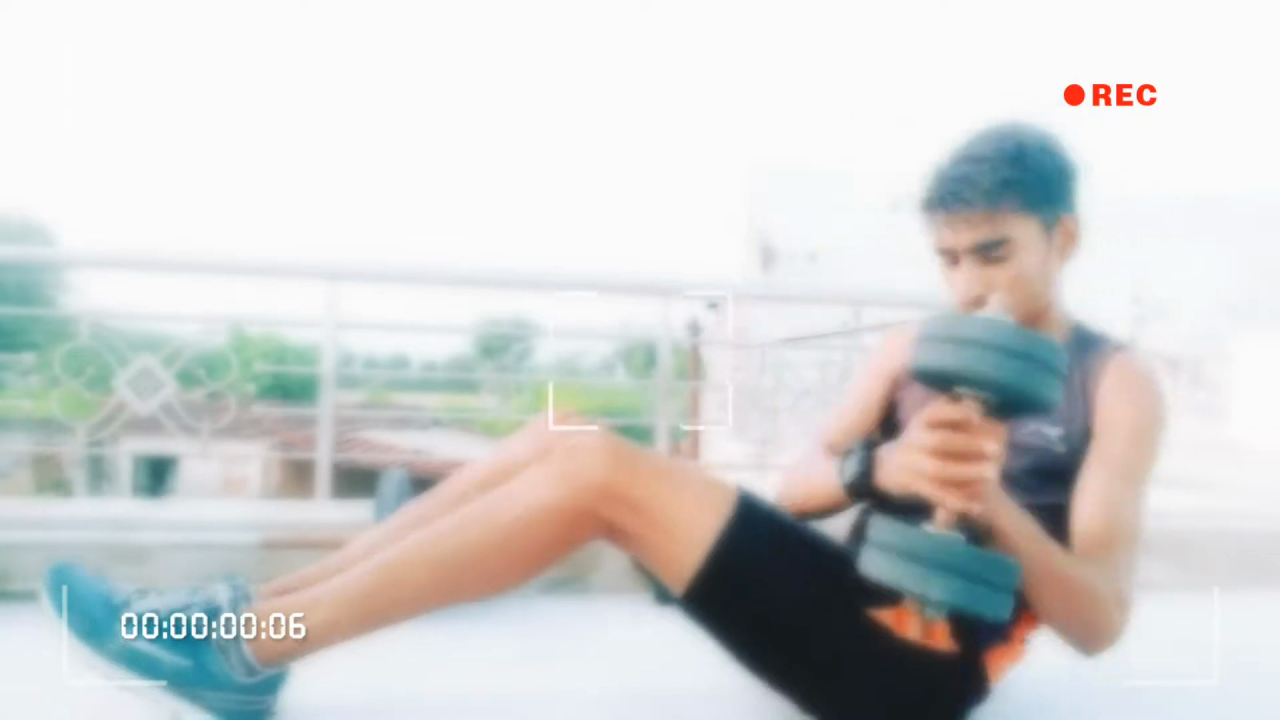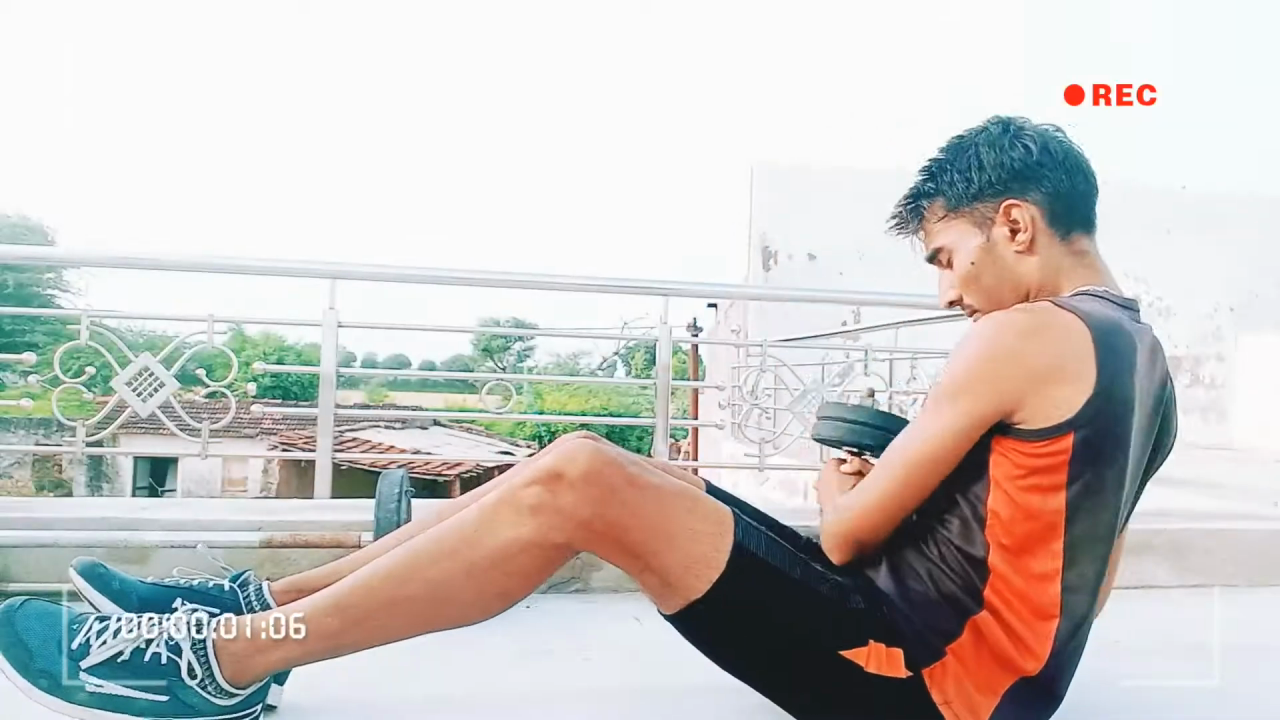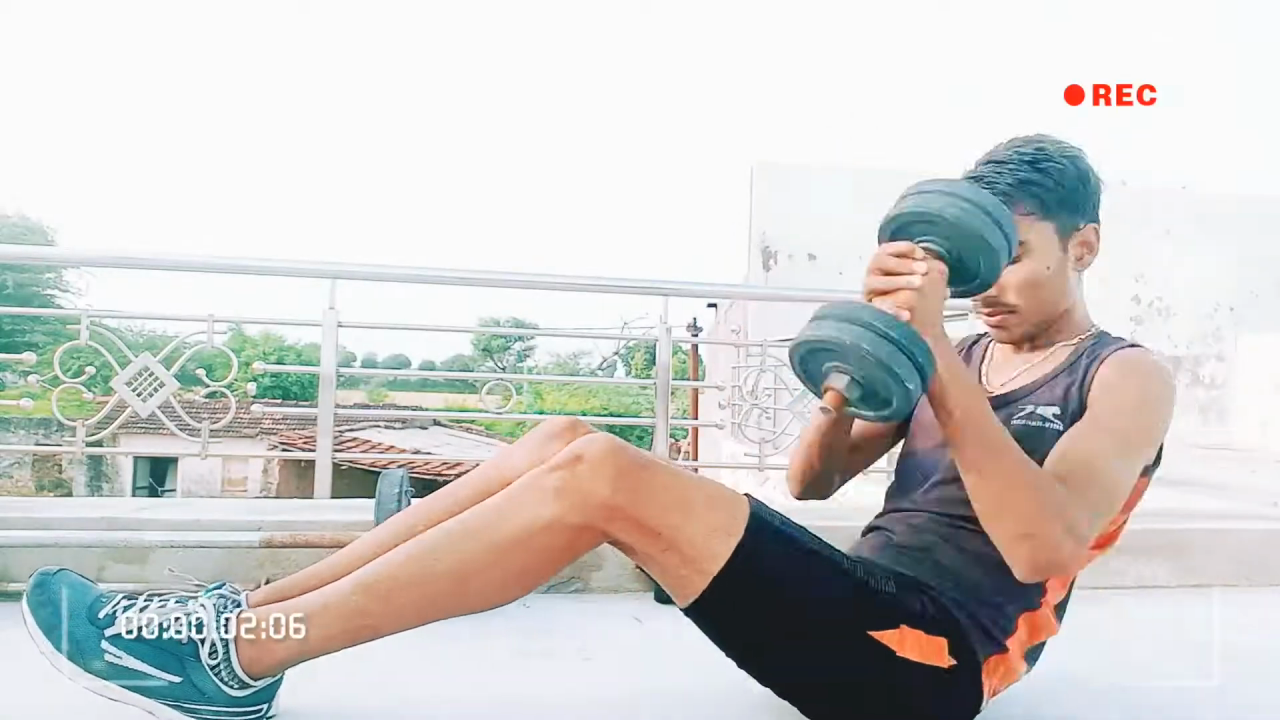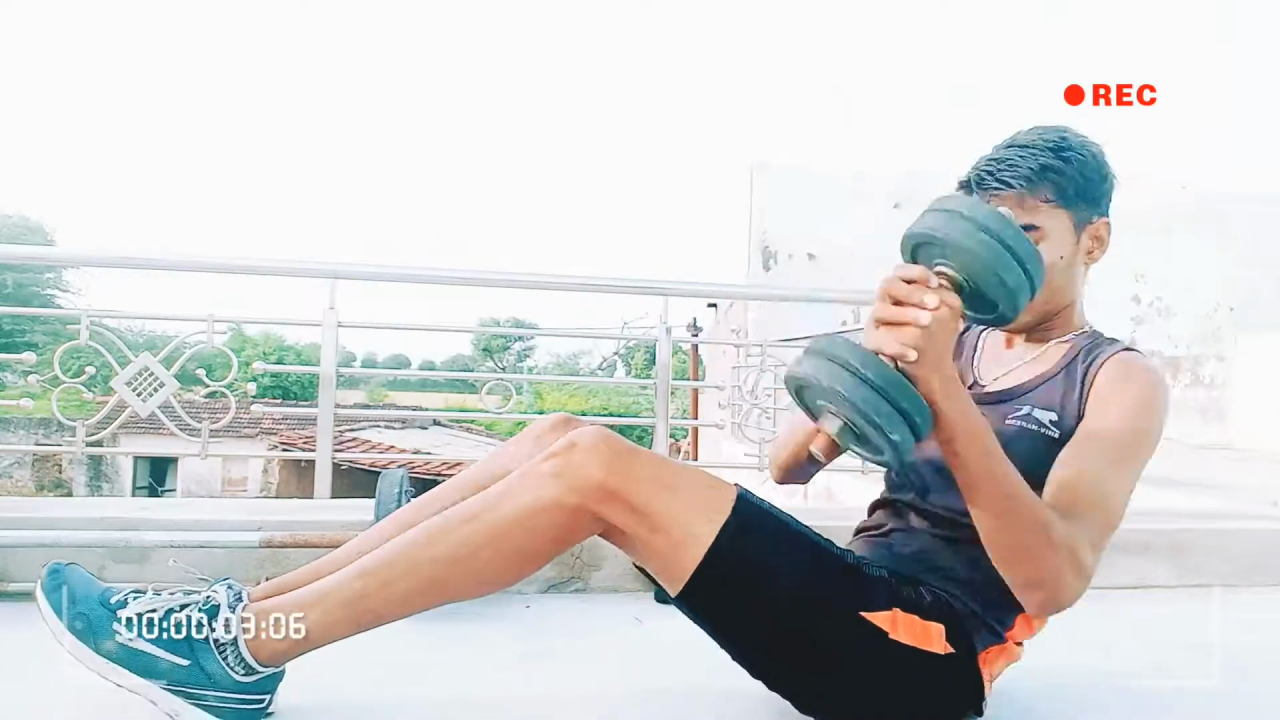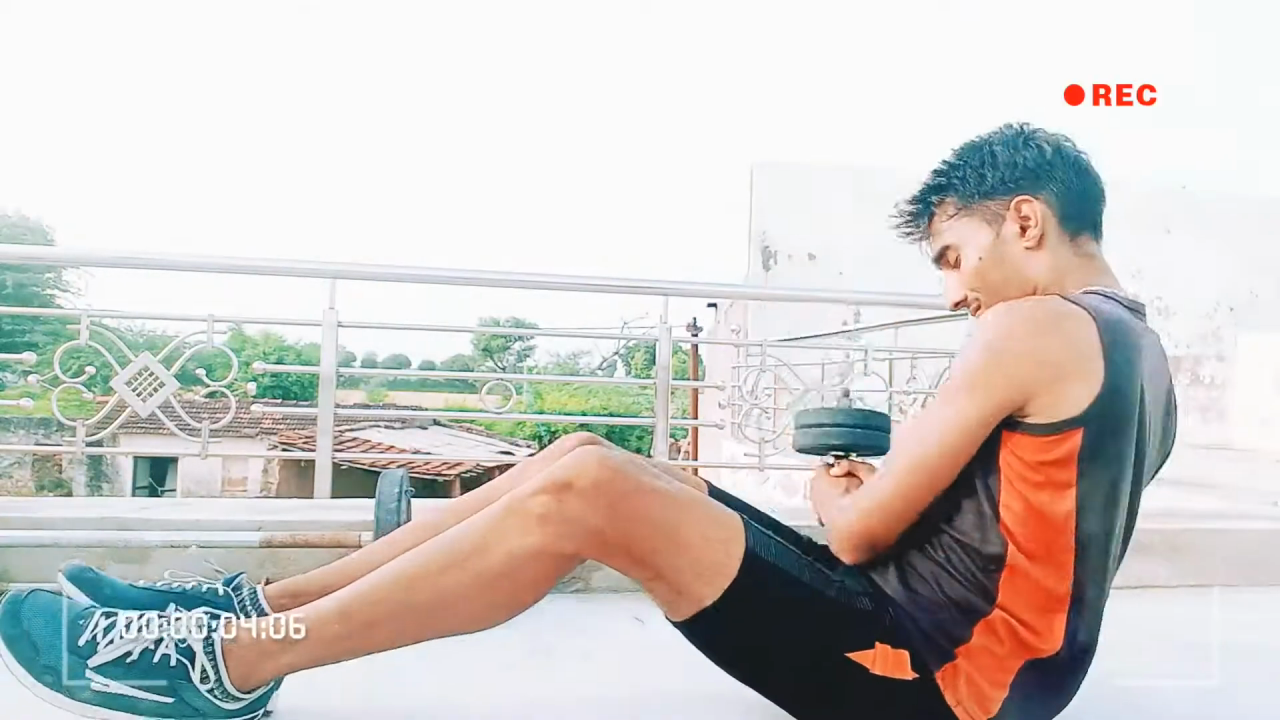
dt=1s
person 1, frame 1
left shoulder: (1115, 386)
right shoulder: (920, 354)
left elbow: (1100, 620)
right elbow: (800, 490)
left wrist: (997, 515)
right wrist: (874, 471)
right hip: (852, 606)
left knee: (595, 472)
right knee: (557, 442)
right ankle: (255, 611)
person 1, frame 2
left shoulder: (1028, 339)
right shoulder: (1137, 360)
left elbow: (849, 532)
right elbow: (1077, 569)
left wrist: (841, 490)
left knee: (574, 491)
right knee: (584, 462)
right ankle: (264, 604)
person 1, frame 3
left shoulder: (1127, 380)
right shoulder: (955, 356)
left elbow: (1038, 549)
right elbow: (808, 477)
left wrist: (937, 359)
right hip: (861, 608)
left knee: (601, 475)
right knee: (561, 445)
right ankle: (248, 607)
person 1, frame 4
left shoulder: (1121, 384)
right shoulder: (960, 342)
left elbow: (1047, 581)
right elbow: (789, 462)
left wrist: (943, 387)
right wrist: (878, 369)
right hip: (861, 611)
left knee: (593, 464)
right knee: (560, 437)
right ankle: (254, 605)
person 1, frame 5
left shoulder: (1033, 332)
right shoulder: (1136, 358)
left elbow: (861, 531)
left wrist: (837, 490)
right wrist: (883, 482)
left knee: (582, 498)
right knee: (587, 460)
right ankle: (258, 608)
